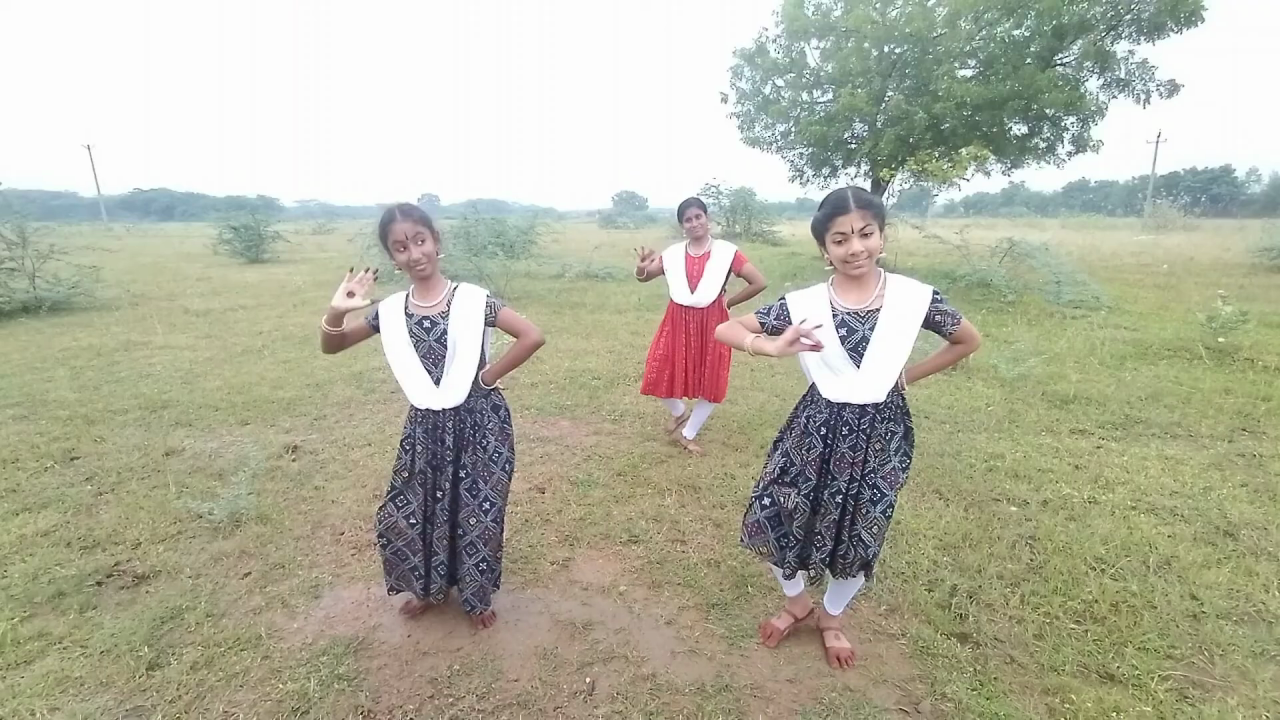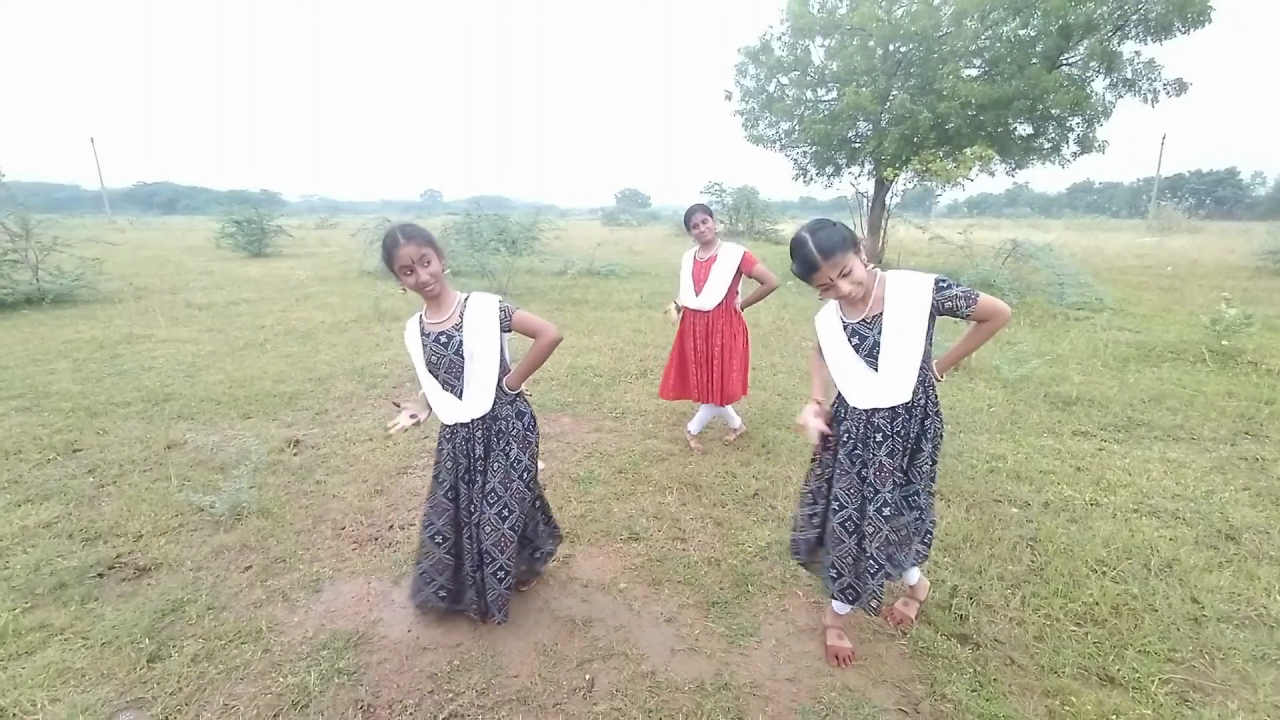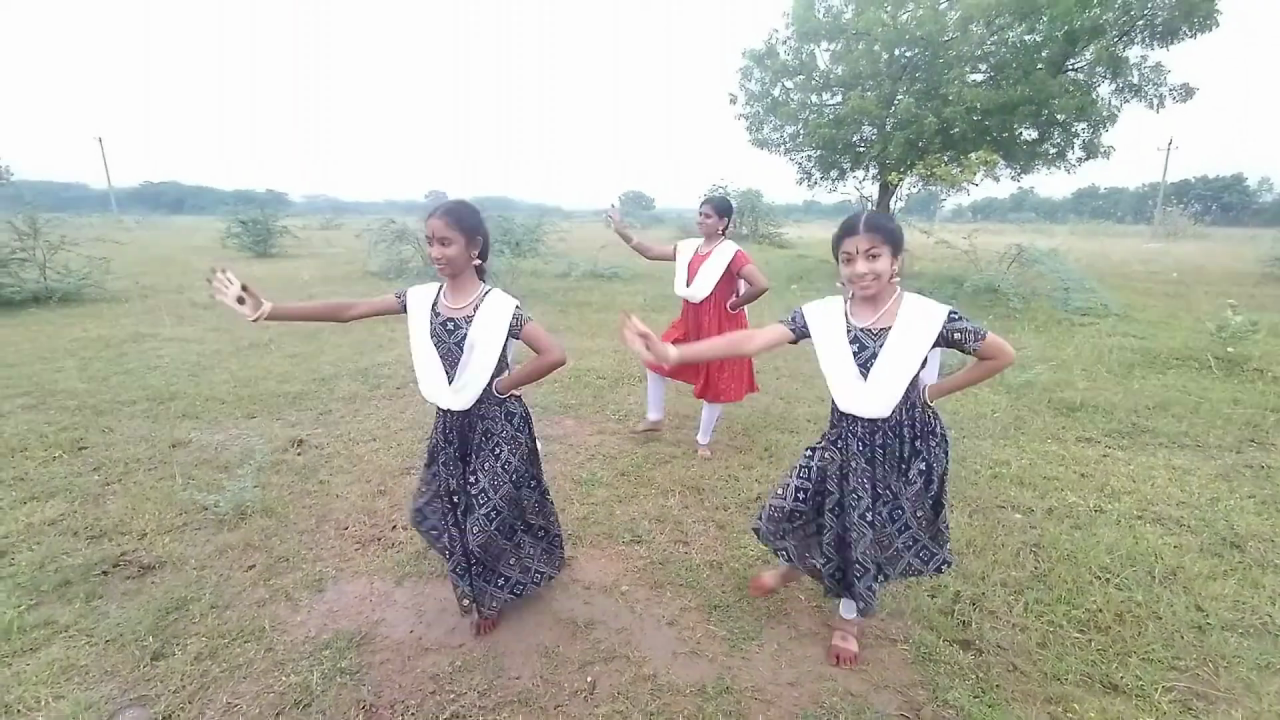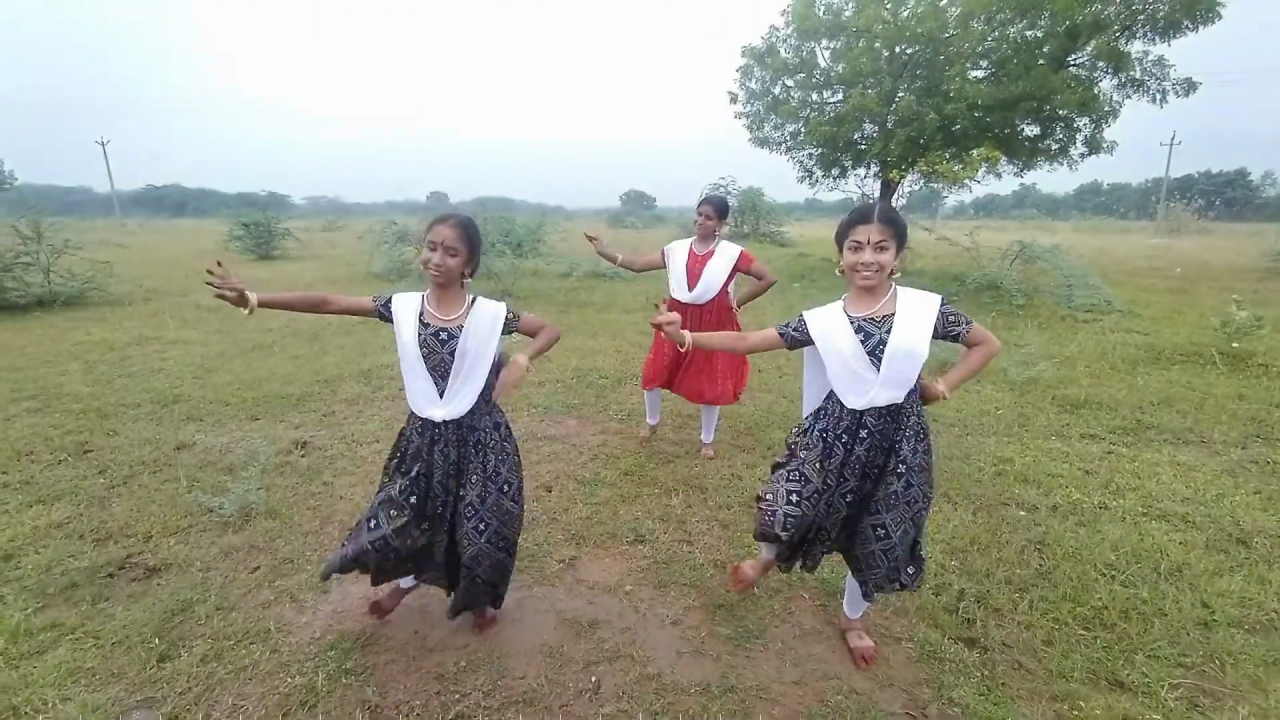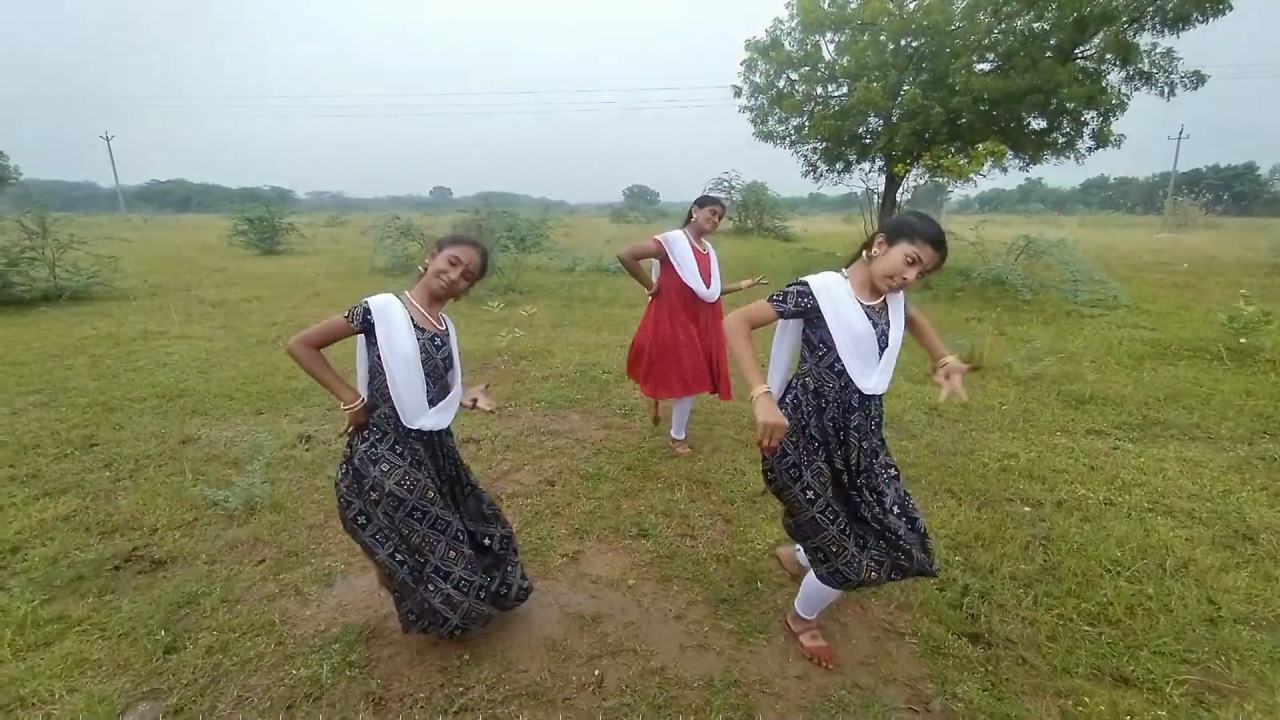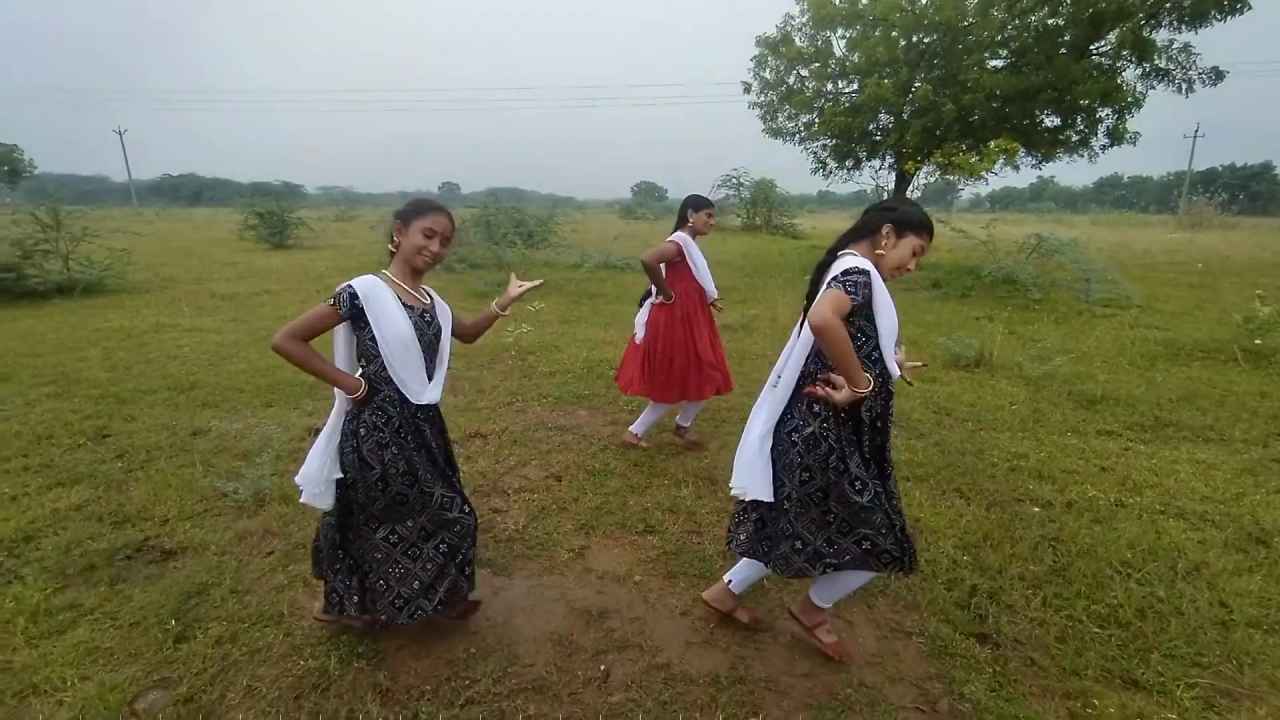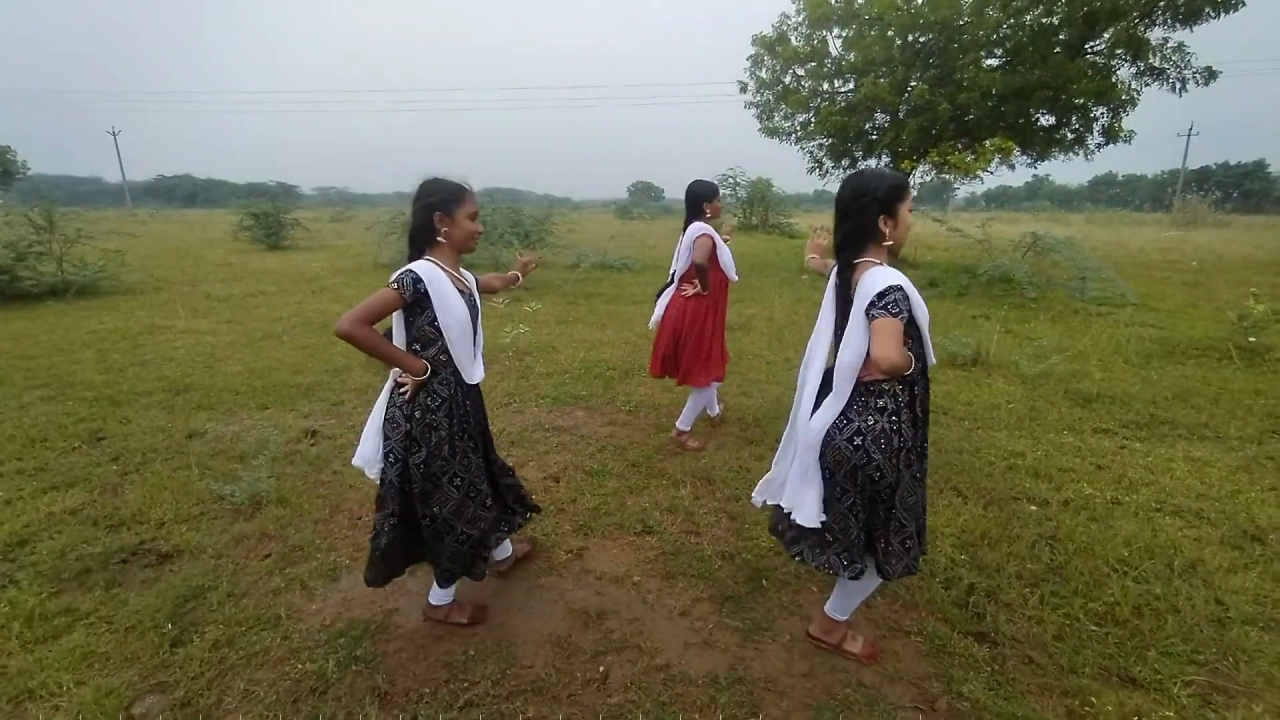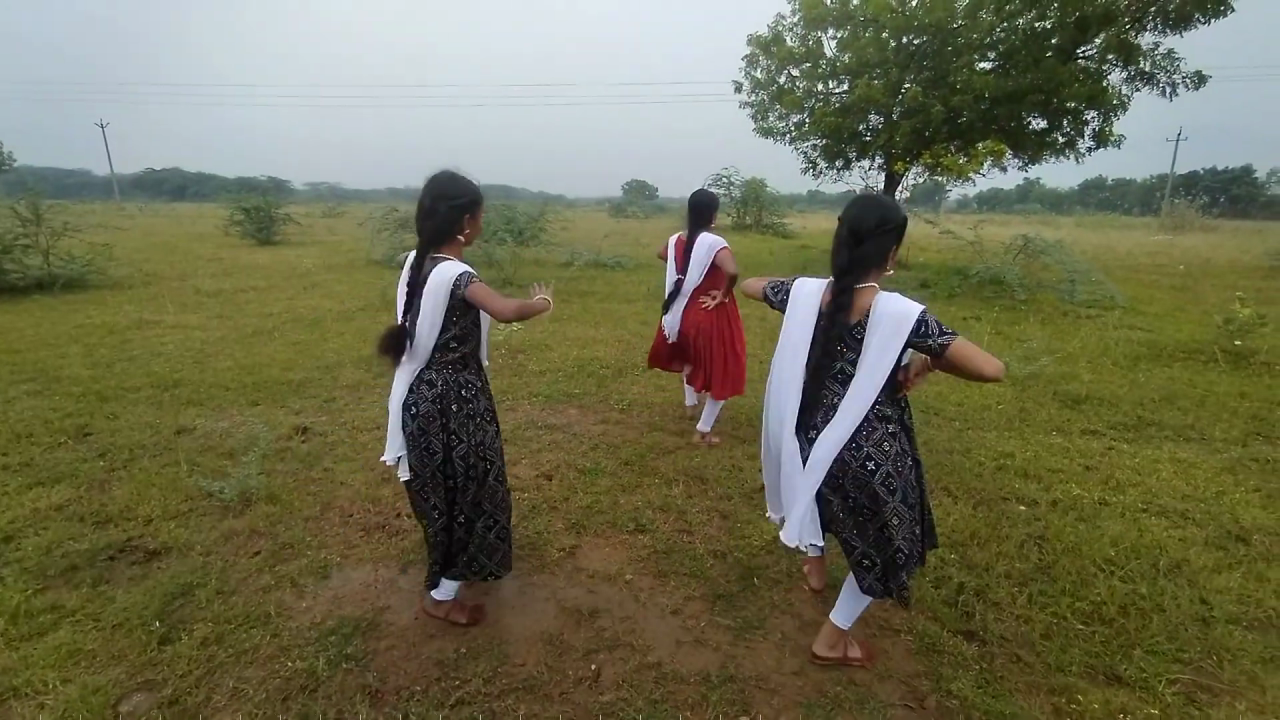
dt=0.4s
person 1, frame 1
left shoulder: (915, 297)
right shoulder: (802, 304)
left elbow: (967, 340)
right elbow: (726, 331)
left wrist: (909, 375)
right wrist: (775, 348)
left hip: (881, 431)
right hip: (819, 424)
left knee: (859, 530)
right knee: (782, 516)
left ankle: (830, 615)
right ankle: (795, 602)
person 1, frame 2
left shoulder: (919, 291)
right shoulder: (827, 321)
left elbow: (998, 313)
left wrist: (941, 365)
right wrist: (816, 403)
left hip: (908, 429)
right hip: (852, 432)
left knee: (877, 525)
right knee: (847, 523)
left ankle: (836, 614)
right ankle: (914, 583)
person 1, frame 3
left shoulder: (931, 317)
right shoulder: (823, 315)
left elbow: (1000, 355)
right elbow: (752, 341)
left wrist: (934, 391)
right wrist: (671, 352)
left hip: (904, 445)
right hip: (848, 437)
left knee: (875, 538)
right knee: (789, 513)
left ankle: (848, 619)
right ankle: (792, 566)
person 1, frame 4
left shoulder: (926, 308)
right shoulder: (820, 320)
left elbow: (986, 342)
right elbow: (749, 341)
left wrist: (945, 382)
right wrist: (686, 336)
left hip: (897, 442)
right hip: (833, 434)
left knee: (880, 543)
right knee: (785, 509)
left ankle: (852, 618)
right ankle: (766, 556)
person 1, frame 5
left shoulder: (892, 302)
right shoulder: (820, 291)
left elbow: (915, 317)
right elbow: (736, 322)
left wrist: (946, 361)
right wrist: (763, 396)
left hip: (856, 436)
right hip: (810, 436)
left knee: (885, 530)
right knee: (850, 548)
left ankle: (797, 553)
right ankle: (801, 617)
person 1, frame 6
left shoulder: (842, 271)
right shoulder: (859, 273)
right elbow: (822, 318)
left wrist: (879, 362)
right wrist: (861, 380)
left hip: (812, 424)
right hip: (825, 430)
left knee: (801, 524)
right knee: (875, 539)
left ankle: (727, 591)
right ankle: (812, 607)
person 1, frame 7
left shoulder: (844, 273)
right shoulder: (890, 287)
right elbow: (886, 358)
left wrist: (818, 262)
right wrist: (904, 364)
left hip: (837, 420)
right hip: (870, 432)
right knee: (889, 543)
right ankle: (831, 623)
person 1, frame 8
left shoulder: (805, 291)
right shoulder: (901, 314)
left elbow: (751, 288)
right elbow: (990, 369)
right wrist: (931, 362)
left hip: (807, 435)
right hip: (871, 447)
left knee: (820, 499)
right knee: (884, 542)
left ankle: (812, 555)
right ankle: (832, 638)
person 2, frame 1
left shoulder: (473, 299)
right shoulder: (390, 311)
left elbow: (532, 336)
right elbow: (330, 341)
left wrist: (489, 377)
right wrist: (336, 314)
left hip: (478, 419)
right hip: (426, 425)
left knee: (478, 511)
right knee: (410, 512)
left ankle: (478, 595)
right ankle: (426, 588)
person 2, frame 2
left shoulder: (485, 307)
right shoulder: (413, 331)
left elbow: (550, 335)
left wrist: (511, 382)
right wrist: (418, 409)
left hip: (504, 424)
right hip: (457, 435)
left knee: (501, 515)
right knee: (451, 518)
left ankle: (492, 596)
person 2, frame 3
left shoulder: (501, 308)
right shoulder: (420, 298)
left elbow: (554, 355)
right elbow: (347, 311)
left wrist: (504, 385)
right wrist: (264, 308)
left hip: (495, 423)
right hip: (451, 424)
left knee: (492, 512)
right knee: (440, 506)
left ankle: (486, 597)
right ankle: (474, 581)
person 2, frame 4
left shoulder: (493, 316)
right shoulder: (401, 306)
left elbow: (550, 331)
right elbow: (327, 303)
left wrist: (521, 361)
right wrist: (253, 299)
left hip: (479, 437)
right hip: (425, 434)
left knee: (482, 528)
right knee: (396, 517)
left ankle: (479, 598)
right ankle: (403, 581)
person 2, frame 5
left shoulder: (447, 329)
right shoulder: (379, 310)
right elbow: (300, 344)
left wrist: (469, 396)
right wrist: (350, 399)
left hip: (433, 445)
right hip: (386, 447)
left knee: (470, 526)
person 2, frame 6
left shoulder: (431, 301)
right shoulder: (363, 292)
left elbow: (467, 333)
right elbow: (286, 341)
left wrist: (504, 303)
right wrist: (349, 383)
left hip: (420, 422)
right hip: (381, 426)
left knee: (420, 516)
right knee: (441, 514)
person 2, frame 7
left shoulder: (459, 276)
right shoulder: (420, 276)
left elbow: (490, 285)
right elbow: (349, 326)
left wrist: (516, 275)
right wrist: (413, 366)
left hip: (457, 401)
right hip: (430, 407)
left knee: (478, 482)
right knee: (452, 500)
left ankle: (498, 551)
right ankle: (440, 601)
person 2, frame 8
left shoulder: (416, 262)
right shoulder: (456, 275)
right elbow: (506, 311)
right wrist: (539, 299)
left hip: (421, 398)
right hip: (454, 400)
left knee: (447, 490)
right knee: (472, 496)
left ankle: (454, 575)
right ankle: (443, 597)
person 3, frame 1
left shoulder: (727, 252)
right shoulder: (672, 253)
left elbow: (758, 283)
right elbow: (643, 277)
left wrist: (729, 301)
right wrist: (642, 267)
left hip: (710, 324)
right hip: (678, 323)
left knee: (709, 385)
right knee: (662, 378)
left ankle: (689, 434)
right ankle: (679, 412)
person 3, frame 2
left shoulder: (735, 254)
right shoulder: (688, 258)
left elbow: (771, 282)
left wrist: (741, 304)
right wrist: (677, 304)
left hip: (723, 327)
right hip: (693, 328)
left knee: (719, 386)
right knee: (701, 385)
left ankle: (693, 430)
right ankle: (735, 424)
person 3, frame 3
left shoulder: (732, 254)
right shoulder: (689, 247)
left elbow: (761, 285)
right elbow: (652, 252)
left wrist: (735, 304)
right wrist: (623, 233)
left hip: (719, 325)
right hip: (691, 321)
left knee: (714, 385)
right knee: (658, 363)
left ankle: (703, 439)
right ankle: (654, 417)
person 3, frame 4
left shoulder: (732, 253)
right shoulder: (676, 249)
left elbow: (768, 278)
right elbow: (638, 265)
left wrist: (736, 303)
right wrist: (606, 252)
left hip: (713, 324)
left knee: (709, 384)
right knee: (655, 374)
left ankle: (707, 440)
right ankle: (652, 421)
person 3, frame 5
left shoulder: (707, 249)
right shoulder: (672, 241)
right elbow: (625, 255)
left wrist: (744, 285)
right wrist: (651, 287)
left hip: (702, 320)
right hip: (674, 320)
left knee: (699, 379)
right knee: (685, 379)
right ankle: (677, 436)
person 3, frame 6
left shoulder: (687, 243)
right shoulder: (680, 241)
right elbow: (648, 260)
left wrist: (708, 301)
right wrist: (668, 294)
left hip: (685, 323)
right hip: (675, 324)
left knee: (680, 384)
right knee: (702, 383)
left ankle: (636, 431)
right ankle: (683, 425)
person 3, frame 7
left shoulder: (694, 230)
right shoulder: (704, 232)
right elbow: (699, 261)
left wrist: (721, 241)
right wrist: (705, 286)
left hip: (687, 309)
right hip: (697, 311)
left knee: (704, 364)
right knee: (709, 372)
left ankle: (713, 409)
right ankle: (682, 429)
person 3, frame 8
left shoulder: (675, 240)
right shoulder: (714, 244)
left elbow: (663, 256)
right elbow: (732, 272)
right wrist: (723, 293)
left hip: (680, 317)
right hip: (710, 319)
left knee: (689, 359)
right knee: (721, 375)
left ankle: (690, 402)
right ankle: (703, 430)
